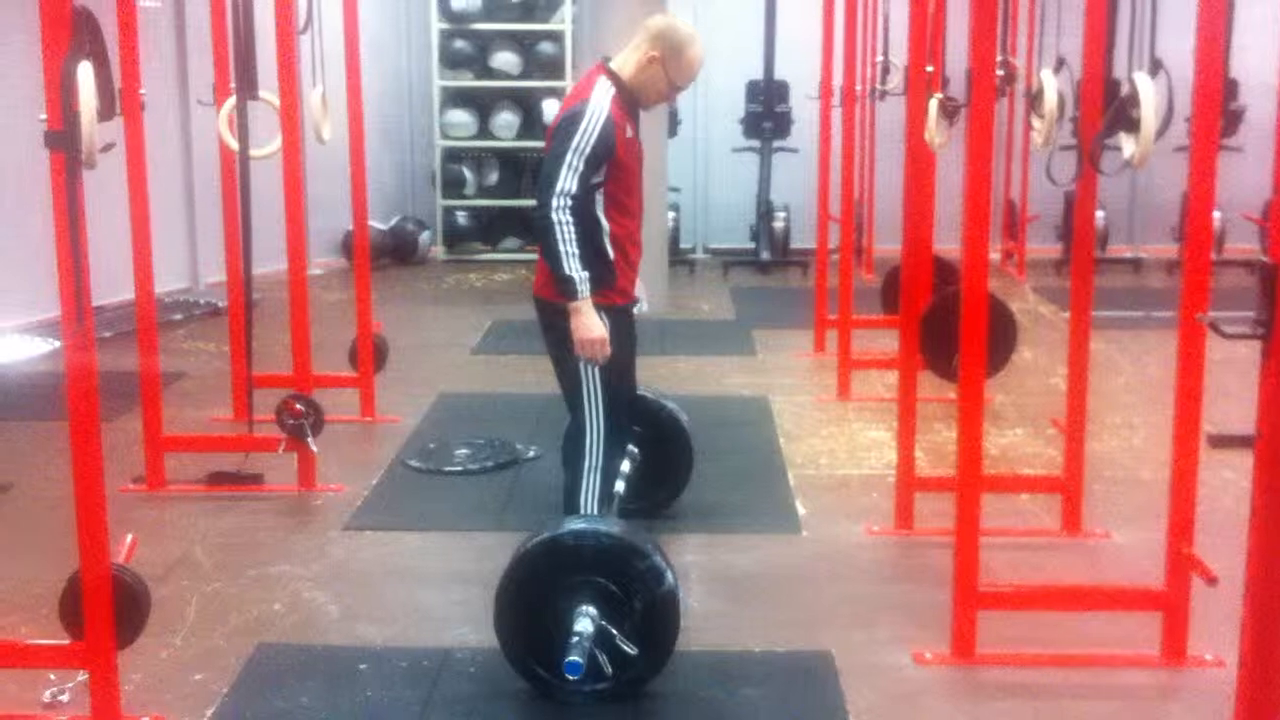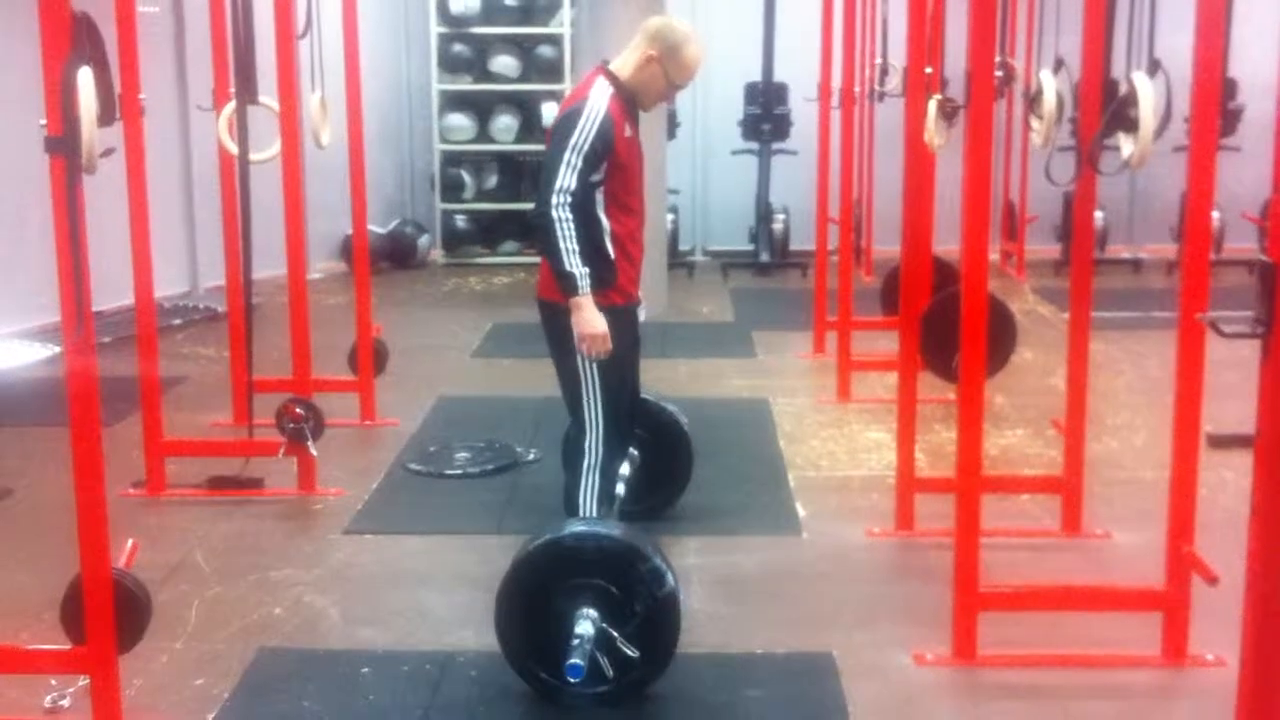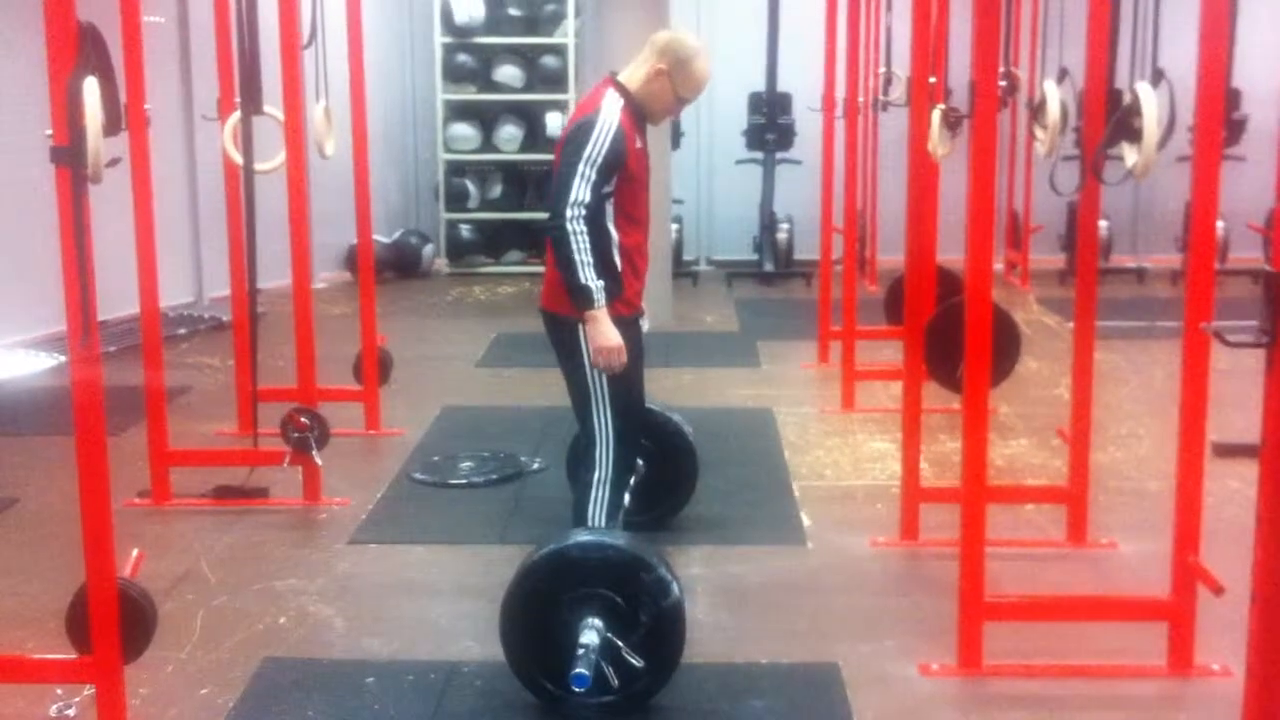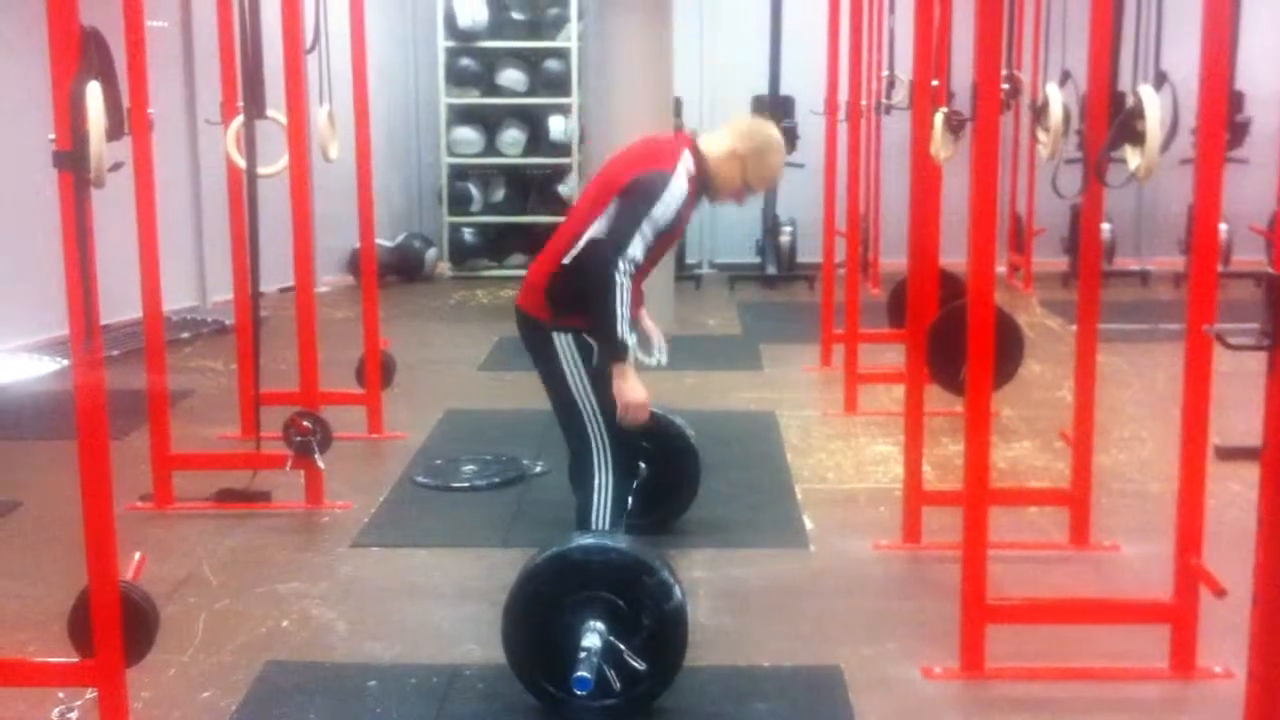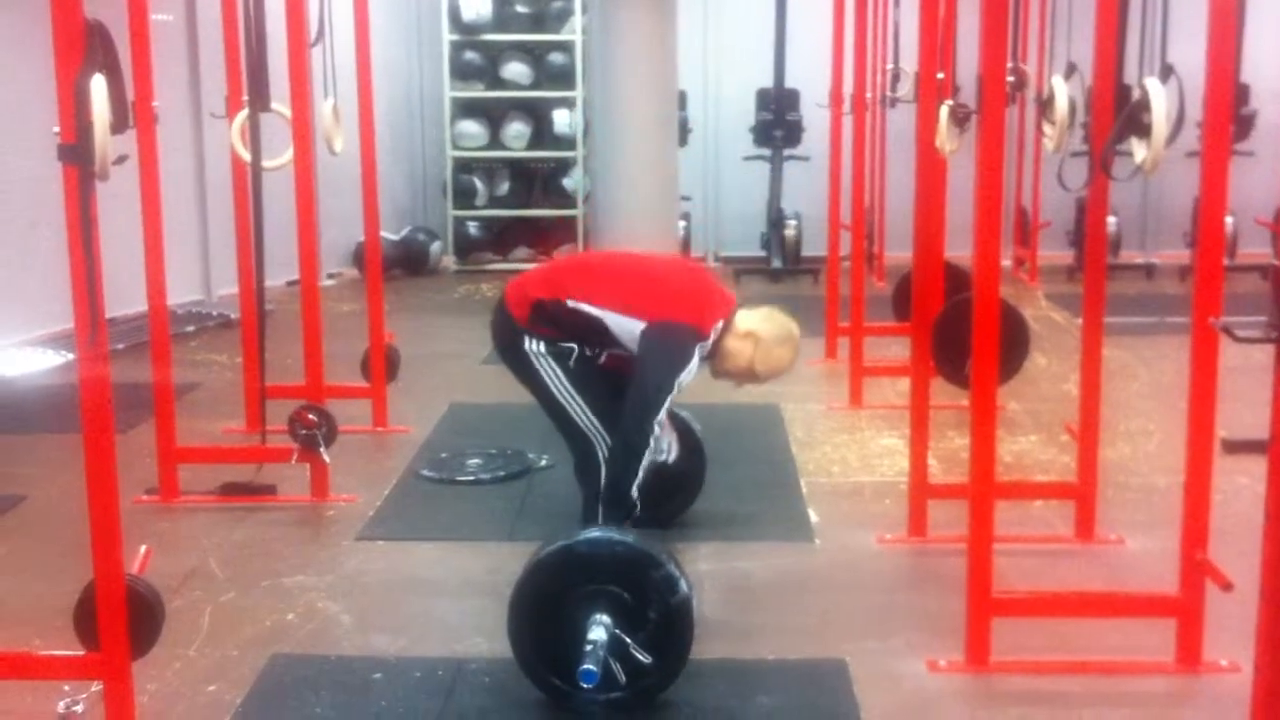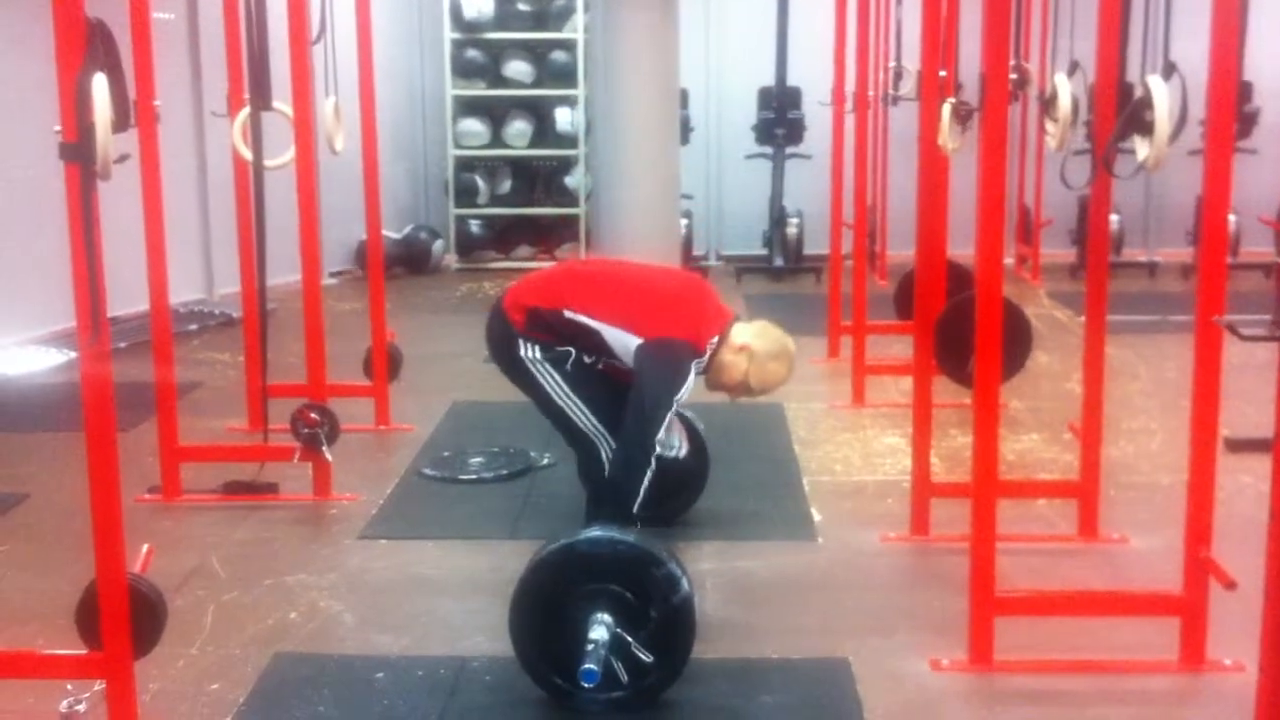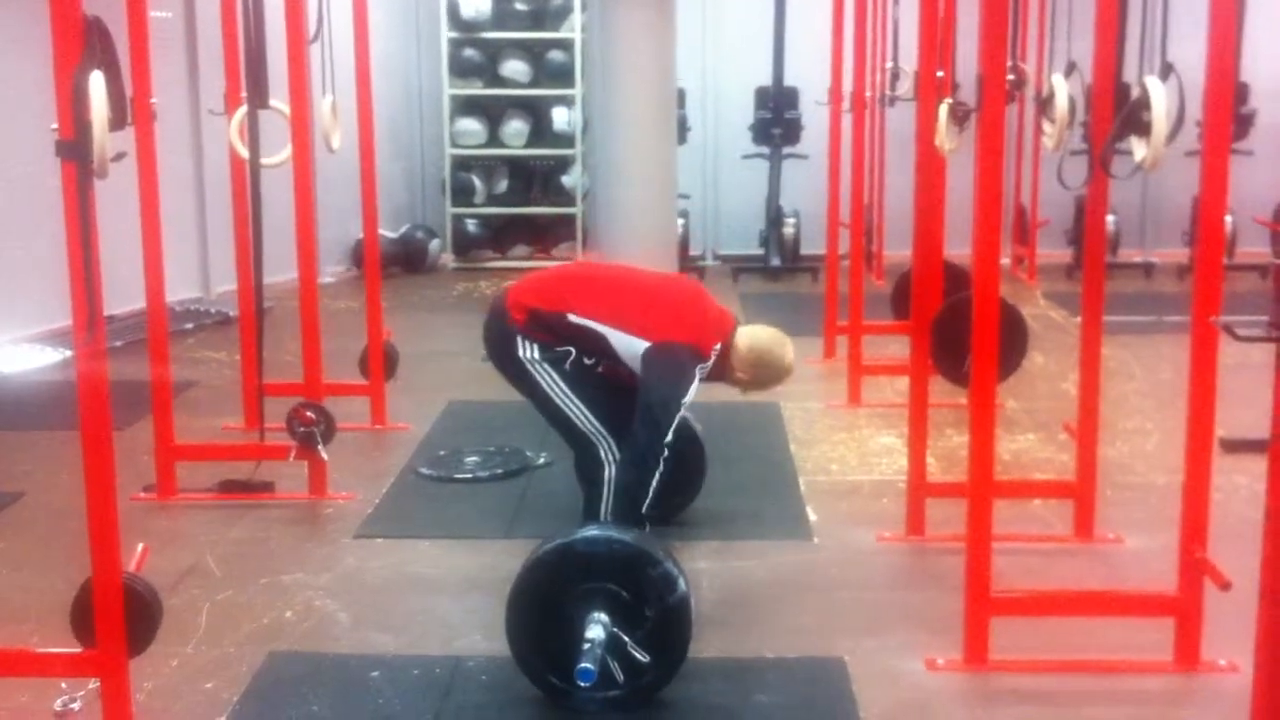
dt=0.5s
person 1, frame 1
left shoulder: (618, 104)
right shoulder: (593, 111)
right elbow: (554, 210)
right wrist: (580, 307)
left hip: (608, 295)
right hip: (584, 305)
left knee: (615, 416)
right knee: (596, 427)
left ankle: (600, 523)
person 1, frame 2
left shoulder: (620, 107)
right shoulder: (592, 110)
right elbow: (553, 208)
right wrist: (581, 302)
left hip: (613, 297)
right hip: (587, 306)
left knee: (620, 418)
right knee: (598, 430)
left ankle: (601, 524)
person 1, frame 3
left shoulder: (624, 117)
right shoulder: (602, 122)
right elbow: (568, 221)
right wrist: (595, 315)
left hip: (615, 307)
right hip: (589, 315)
left knee: (626, 428)
right knee: (607, 438)
left ankle: (609, 533)
person 1, frame 4
left shoulder: (679, 161)
right shoulder: (671, 179)
right elbow: (615, 266)
left wrist: (636, 309)
right wrist: (623, 370)
left hip: (573, 308)
right hip: (556, 317)
left knee: (626, 424)
right knee: (604, 445)
left ankle: (610, 536)
person 1, frame 5
left shoulder: (710, 300)
right shoulder: (688, 337)
right elbow: (637, 425)
left wrist: (656, 416)
right wrist: (617, 520)
left hip: (555, 308)
right hip: (529, 323)
right knee: (603, 446)
person 1, frame 6
left shoulder: (705, 312)
right shoulder: (678, 353)
right elbow: (637, 448)
left wrist: (665, 416)
left hip: (550, 313)
right hip: (523, 328)
left knee: (627, 421)
right knee: (607, 449)
person 1, frame 7
left shoulder: (706, 320)
right shoulder: (681, 359)
right elbow: (646, 449)
left hip: (544, 310)
right hip: (522, 327)
left knee: (626, 423)
right knee: (607, 451)
